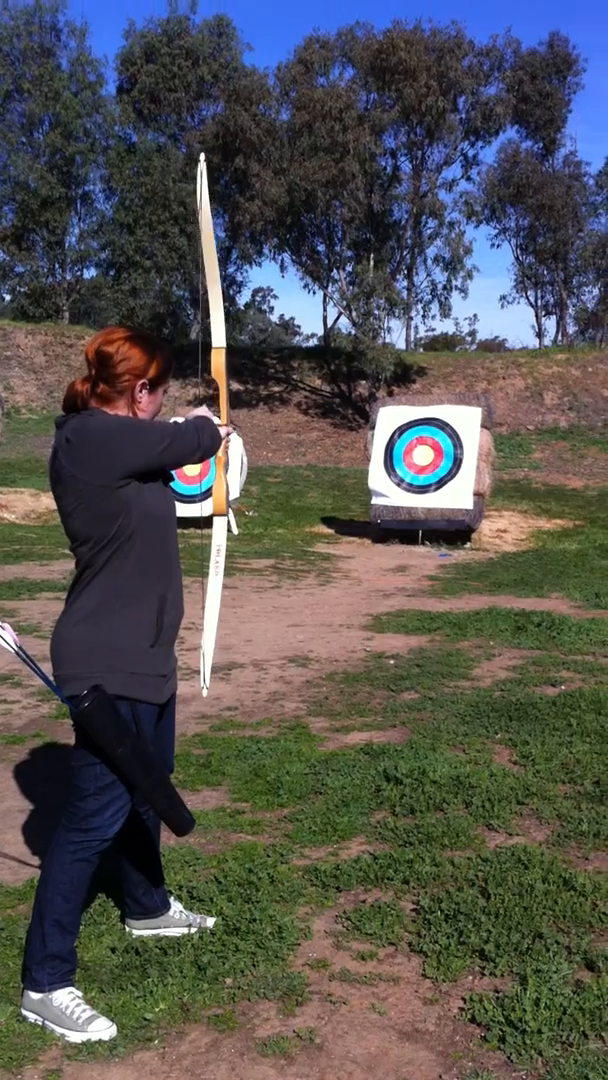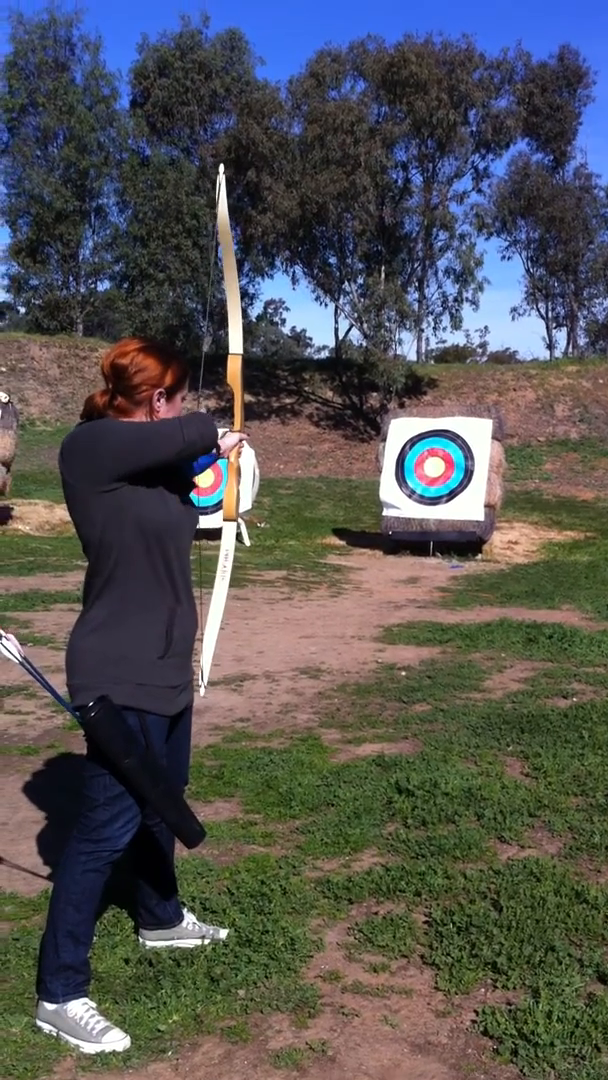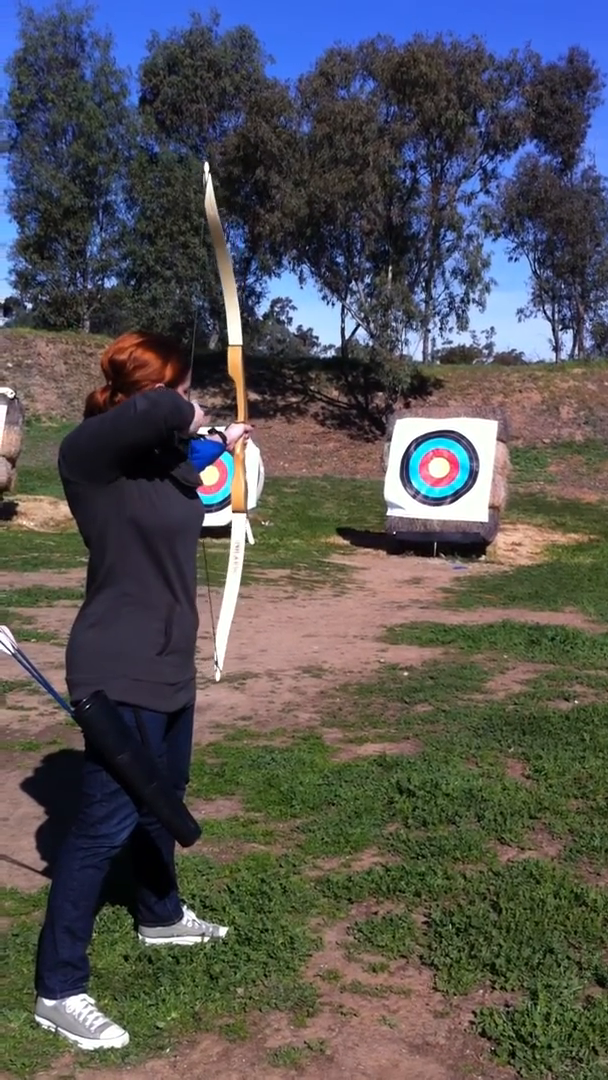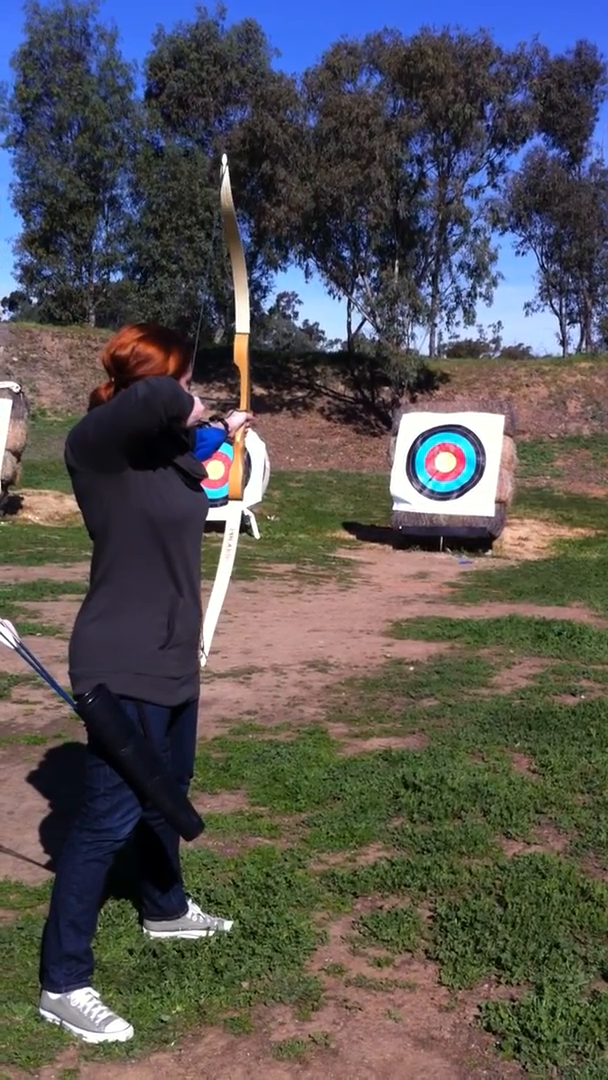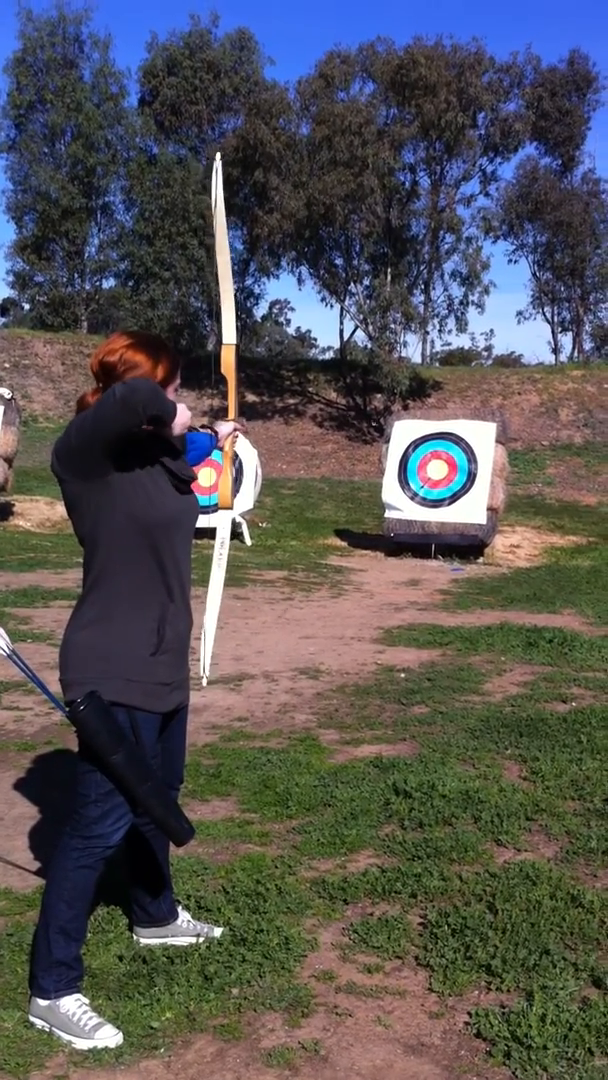
dt=1s
person 1, frame 1
left shoulder: (113, 442)
right shoulder: (92, 439)
right elbow: (192, 440)
left wrist: (194, 434)
right wrist: (206, 427)
left hip: (141, 654)
right hip: (109, 663)
left knee: (144, 787)
right knee: (96, 812)
left ankle: (147, 907)
right ankle: (44, 984)
person 1, frame 2
left shoulder: (153, 462)
right shoulder: (89, 448)
right elbow: (194, 432)
left wrist: (212, 452)
right wrist: (209, 433)
left hip: (162, 664)
right hip: (120, 673)
left knee: (159, 799)
right knee: (109, 821)
left ankle: (160, 917)
right ankle: (59, 994)
person 1, frame 3
left shoulder: (161, 454)
right shoulder: (87, 450)
right elbow: (158, 412)
left wrist: (218, 444)
right wrist: (189, 417)
left hip: (166, 661)
right hip: (120, 670)
right knee: (106, 820)
left ankle: (160, 915)
right ankle: (58, 990)
person 1, frame 4
left shoulder: (167, 446)
right shoulder: (95, 443)
right elbow: (155, 399)
left wrist: (221, 430)
right wrist: (188, 410)
left hip: (170, 655)
right hip: (123, 664)
right knee: (110, 814)
left ankle: (166, 909)
right ankle: (62, 984)
person 1, frame 5
left shoulder: (156, 451)
right shoulder: (84, 451)
right elbow: (132, 398)
left wrist: (210, 438)
right wrist: (167, 416)
left hip: (159, 661)
right hip: (114, 669)
right knee: (102, 819)
left ankle: (155, 916)
right ankle: (52, 990)
